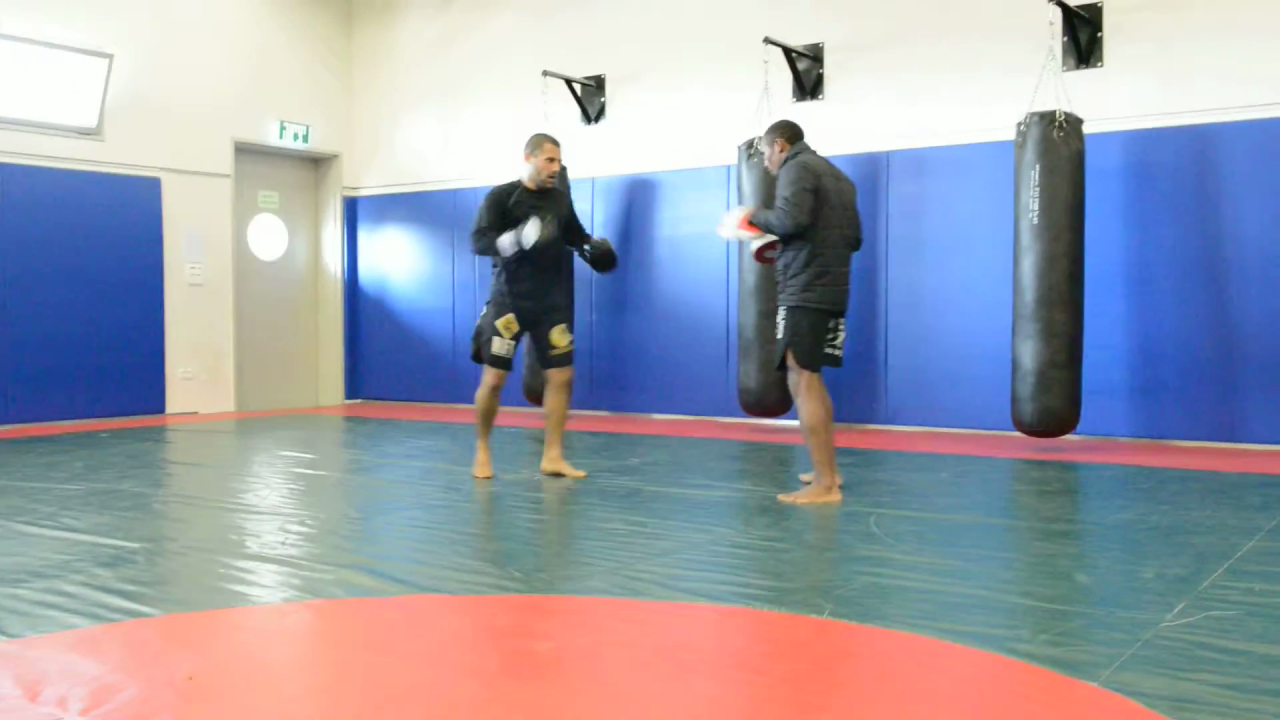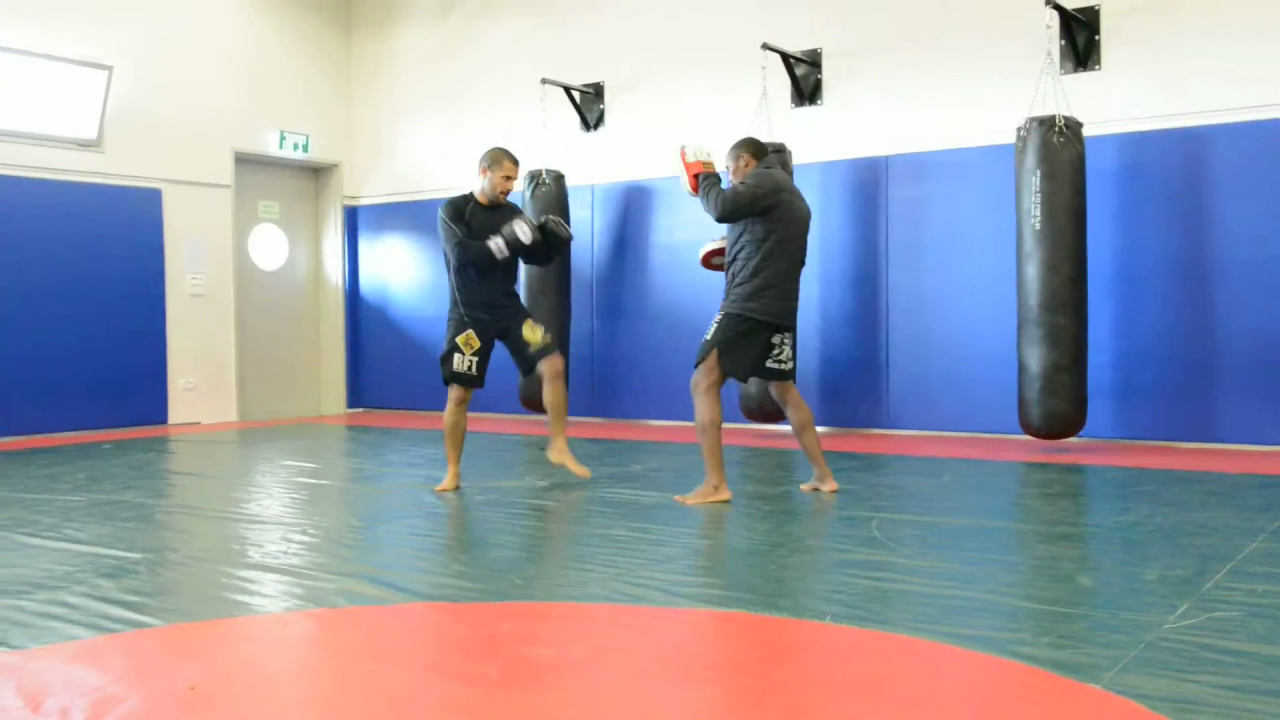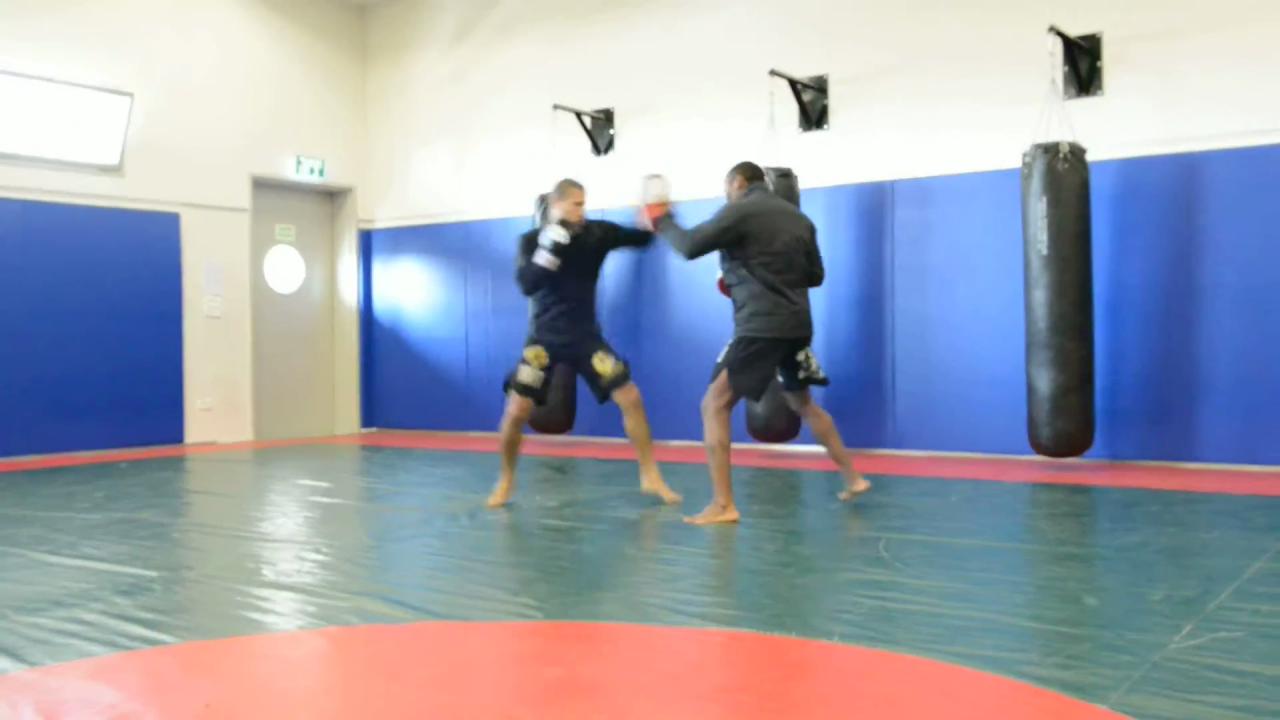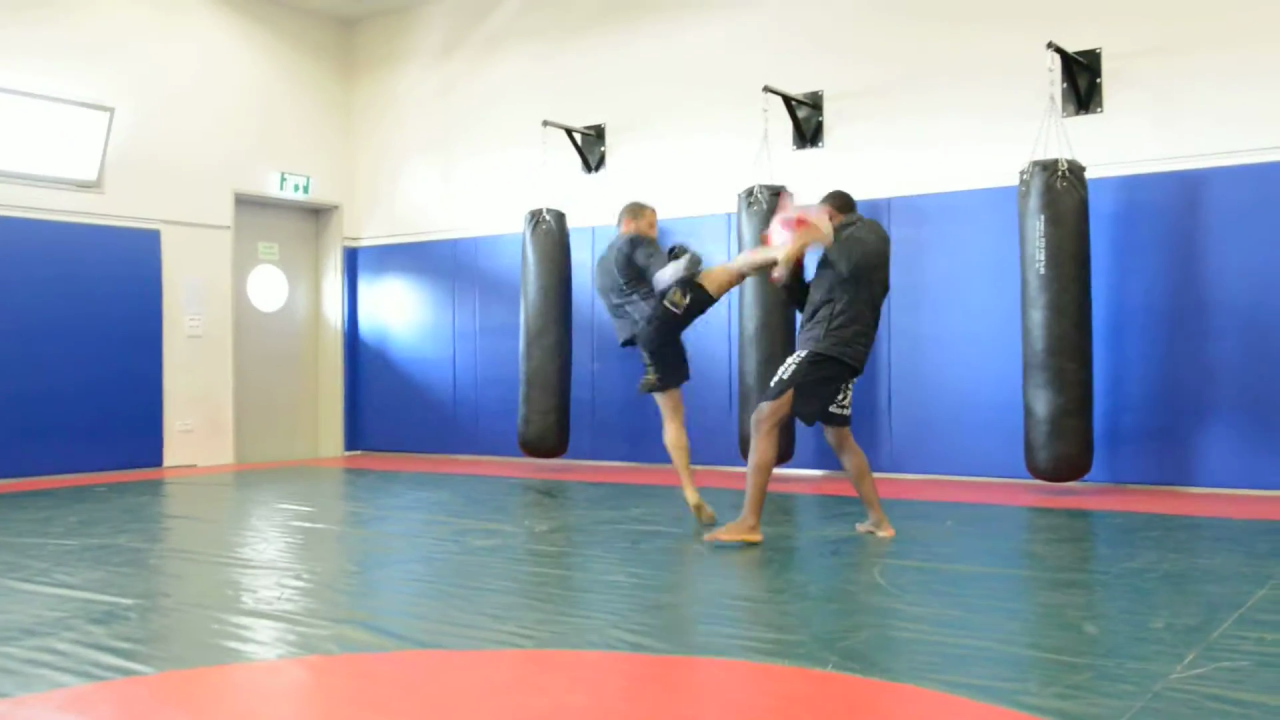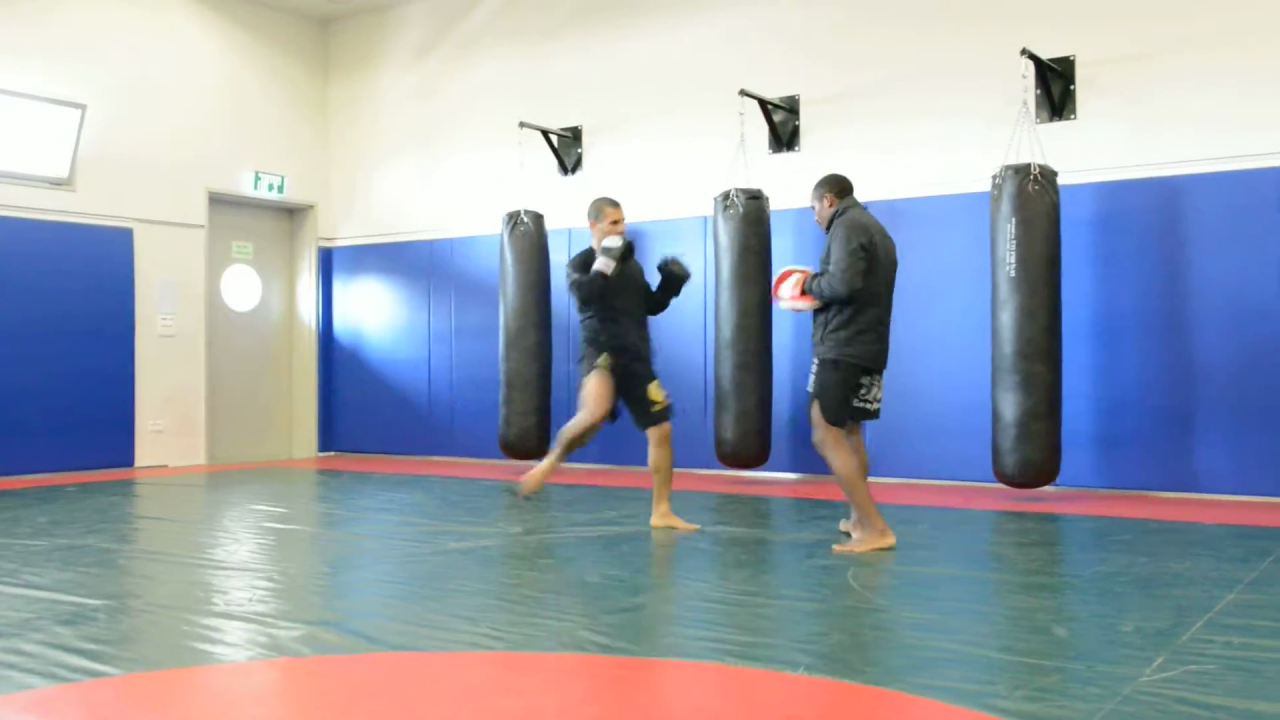
dt=0.5s
person 1, frame 1
left shoulder: (797, 169)
right shoulder: (837, 176)
left elbow: (792, 220)
right elbow: (854, 239)
left wrist: (757, 216)
left hip: (805, 293)
right hip: (831, 291)
left knee: (802, 382)
right knee: (809, 377)
left ankle: (826, 484)
right ankle: (827, 469)
person 1, frame 2
left shoulder: (765, 181)
right shoulder: (793, 195)
left elbow: (722, 208)
left wrist: (703, 178)
left hip: (748, 305)
right hip: (782, 307)
left knee: (704, 383)
right knee: (784, 389)
left ankle: (715, 484)
right ankle: (823, 475)
person 1, frame 3
left shoulder: (741, 211)
right shoulder: (798, 218)
left elbow: (692, 246)
right elbow: (815, 275)
left wrist: (659, 219)
left hip: (759, 328)
right hip: (797, 325)
left knee: (715, 405)
right knee: (803, 402)
left ankle: (723, 504)
right ankle: (851, 476)
person 1, frame 4
left shoulder: (870, 232)
right shoulder: (843, 241)
left elbow: (856, 265)
right elbow: (812, 302)
left wrist: (819, 237)
right wrist: (789, 274)
left hip: (826, 347)
right hip: (848, 351)
left knee: (765, 420)
right knee: (839, 434)
left ankle: (749, 522)
right ankle: (878, 520)
person 1, frame 5
left shoulder: (848, 225)
right shoulder: (877, 231)
left elbow: (847, 283)
left wrist: (811, 284)
right wrist: (821, 293)
left hip: (841, 348)
right hip: (871, 348)
left knee: (827, 437)
right knee: (850, 431)
left ankle: (875, 528)
right ankle: (861, 520)
person 2, frame 1
left shoulder: (559, 198)
right shoulder: (500, 197)
left elbow: (575, 234)
right elbow: (480, 243)
left wrist: (594, 248)
right wrist: (520, 238)
left hip: (551, 302)
right hip: (510, 301)
left knee: (561, 377)
right knee: (493, 378)
left ankle: (553, 457)
right ankle: (483, 452)
person 2, frame 2
left shoulder: (512, 213)
right shoulder: (453, 210)
left elbow: (536, 257)
right elbow: (462, 256)
left wrist: (553, 239)
right wrist: (506, 241)
left hip: (509, 309)
right hip: (469, 316)
left knee: (553, 368)
right knee: (458, 395)
left ankle: (559, 449)
right ankle: (452, 473)
person 2, frame 3
left shoulder: (594, 233)
right shoulder: (531, 240)
left elbow: (641, 238)
right elbow: (528, 285)
right wrist: (549, 250)
left hip: (585, 336)
right hip: (545, 338)
left knee: (631, 399)
right knee: (517, 411)
left ankle: (651, 477)
right ankle: (506, 482)
person 2, frame 4
left shoulder: (604, 263)
right shoulder: (634, 242)
right elbow: (656, 267)
right wrist: (678, 269)
left hip: (646, 332)
right hip: (658, 310)
left knee: (672, 416)
right knee: (726, 272)
left ankle: (692, 495)
right ankle: (777, 254)
person 2, frame 5
left shoulder: (630, 263)
right shoulder: (581, 263)
left elbow: (650, 306)
right elbow: (585, 295)
left wrist: (670, 284)
right wrist: (606, 259)
left hip: (636, 358)
right hip: (601, 354)
left knee: (662, 432)
right knee: (595, 414)
left ankle: (662, 512)
right ankle: (550, 462)
